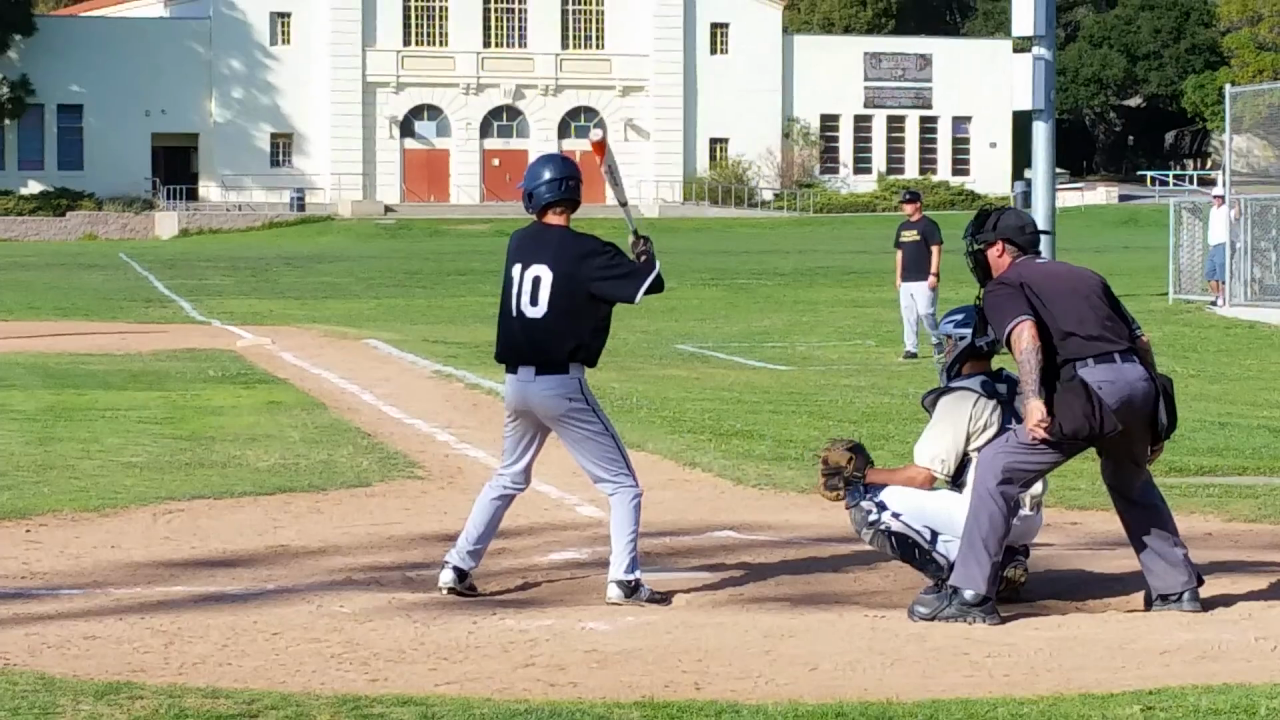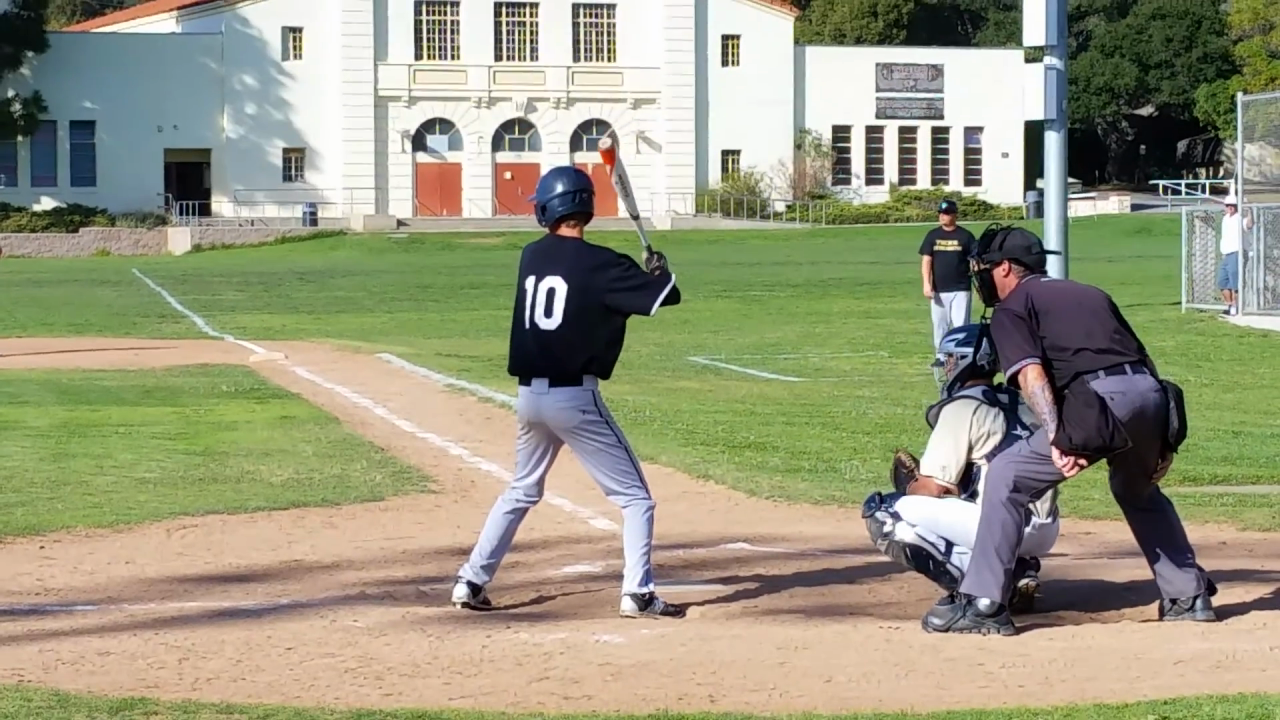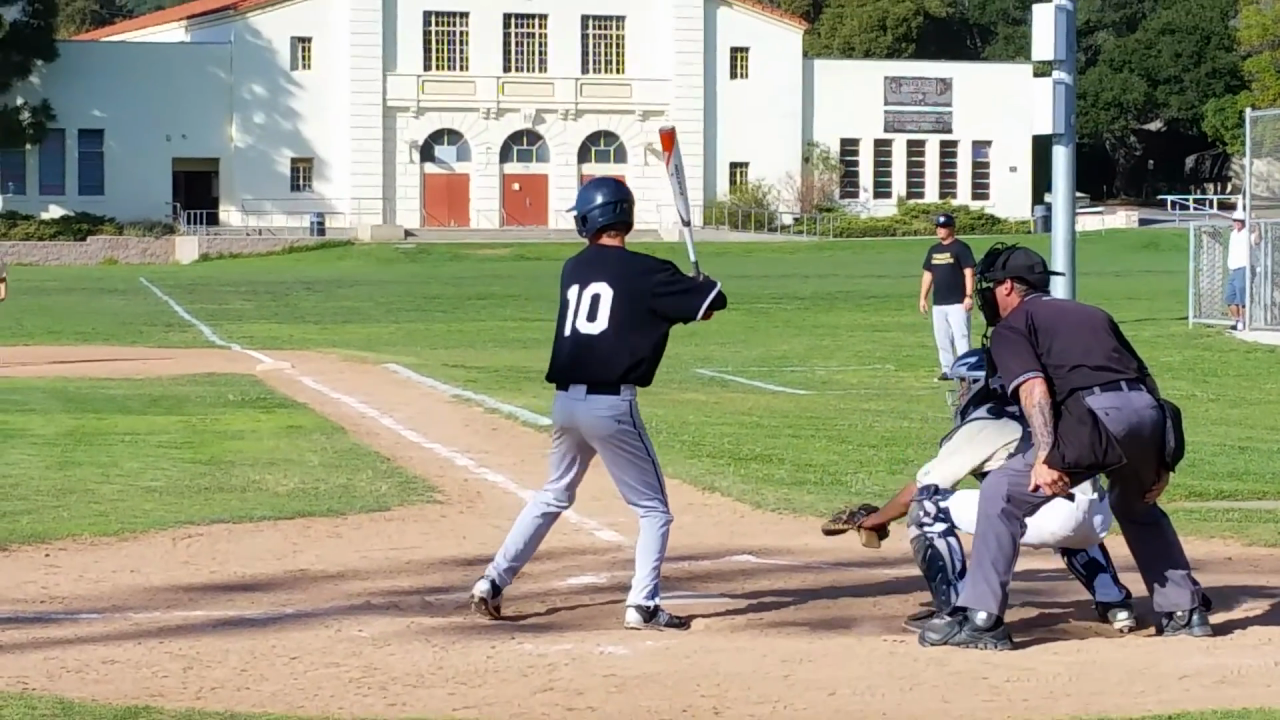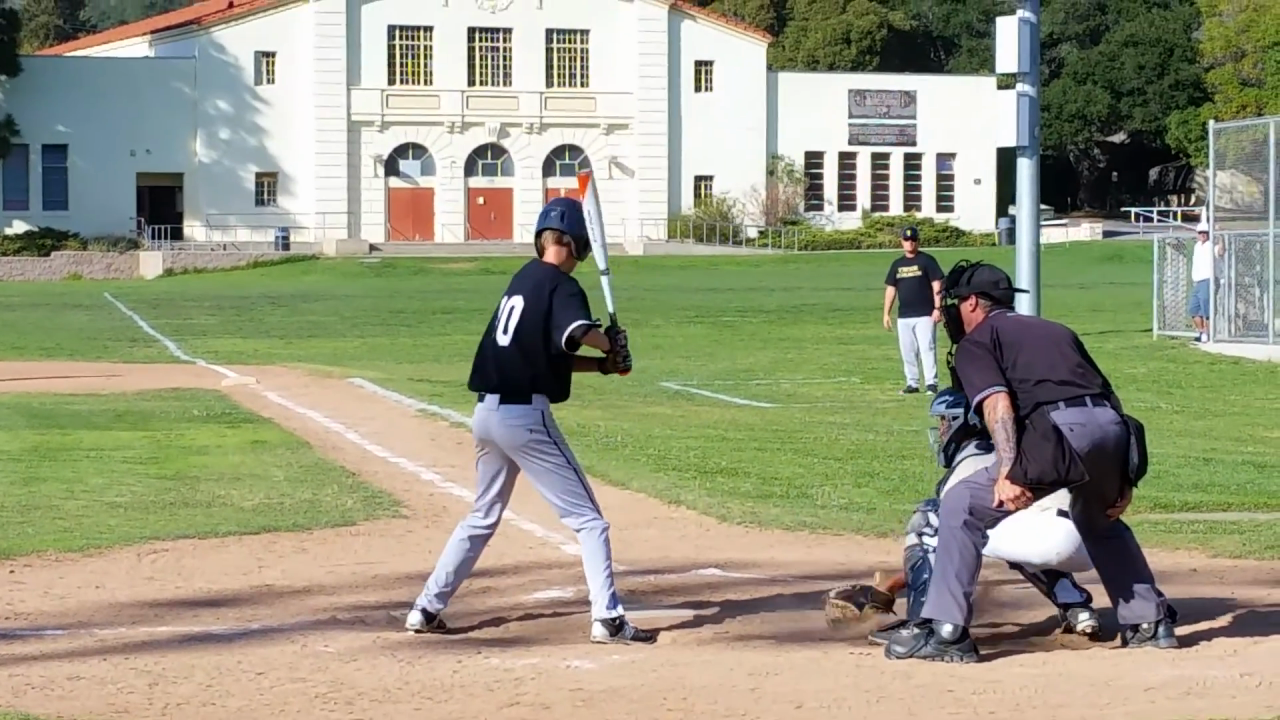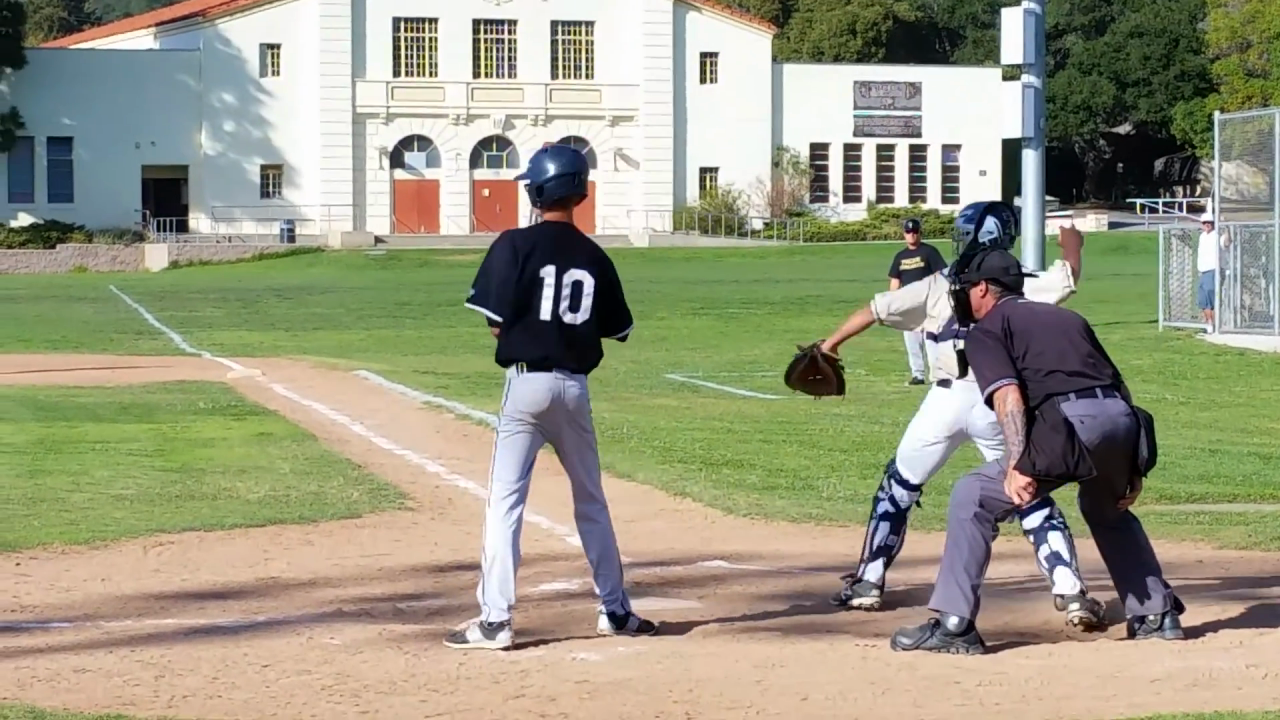
dt=1s
person 1, frame 1
left shoulder: (518, 243)
right shoulder: (585, 250)
right elbow: (650, 284)
left wrist: (623, 260)
right wrist: (643, 256)
left hip: (517, 382)
right hip: (561, 385)
left knee: (508, 478)
right knee: (622, 484)
left ankle: (457, 566)
right ankle: (624, 581)
person 1, frame 2
left shoulder: (531, 256)
right shoulder: (599, 263)
right elbow: (667, 295)
left wrist: (636, 275)
right wrist: (655, 271)
left hip: (530, 395)
right hip: (574, 397)
left knee: (521, 492)
right knee: (635, 497)
left ankle: (471, 581)
right ankle: (639, 594)
person 1, frame 3
left shoulder: (573, 268)
right shoulder: (645, 270)
right elbow: (713, 301)
left wrist: (676, 300)
right wrist: (695, 288)
left hip: (566, 400)
right hip: (611, 405)
left knee: (552, 497)
right knee: (653, 509)
left ankle: (494, 581)
right ankle: (643, 606)
person 1, frame 4
left shoulder: (524, 277)
right shoulder: (561, 285)
right elbow: (574, 334)
left wrist: (603, 363)
right wrist: (611, 342)
left hip: (487, 412)
right hip: (525, 415)
left knee: (480, 519)
right knee: (588, 519)
left ankle: (426, 608)
right ankle: (608, 618)
person 1, frame 5
left shoulder: (514, 244)
right shoulder: (594, 255)
left elbow: (494, 322)
right elbow: (617, 328)
left hip: (528, 384)
right hip: (574, 386)
left knee: (504, 502)
right knee: (591, 503)
left ankle: (494, 619)
right ankle: (615, 611)
person 2, frame 1
left shoulder: (1004, 286)
right shoulder: (1086, 275)
left elbow: (1025, 333)
right elbow: (1140, 342)
left wrist: (1032, 400)
right wrist: (1154, 418)
left hip: (1091, 390)
right hip: (1138, 384)
left knee: (997, 468)
right knee: (1131, 482)
left ankle: (970, 595)
right ankle: (1177, 588)
person 2, frame 2
left shoulder: (1011, 308)
right shoulder: (1092, 293)
left elbow: (1031, 375)
left wrist: (1056, 438)
right wrist: (1160, 438)
left hip: (1101, 402)
right hip: (1151, 395)
left knee: (1007, 477)
right knee: (1139, 491)
left ankle: (985, 605)
right ankle: (1189, 596)
person 2, frame 3
left shoulder: (1011, 326)
right shoulder: (1093, 313)
left elbow: (1034, 388)
left wrist: (1046, 456)
right wrist: (1158, 460)
left hip: (1098, 417)
right hip: (1148, 414)
left knee: (1002, 493)
right knee: (1138, 507)
left ankle: (980, 619)
right ankle: (1184, 611)
person 2, frame 4
left shoulder: (975, 341)
right shoulder: (1057, 330)
left elbow: (998, 403)
left wrist: (1009, 471)
right wrist: (1120, 476)
left hip: (1061, 433)
right hip: (1113, 430)
left knee: (962, 506)
right knee: (1100, 521)
left ankle: (946, 632)
right ankle: (1150, 622)
person 2, frame 5
left shoulder: (986, 331)
right shoulder: (1066, 317)
left elbow: (1008, 398)
left wrist: (1016, 466)
right wrist: (1127, 468)
left hip: (1070, 423)
right hip: (1121, 422)
left knee: (974, 498)
right knee: (1109, 513)
left ankle: (953, 626)
right ankle: (1159, 616)
person 3, frame 1
left shoulder: (960, 397)
right shoulder: (1015, 389)
left elbow: (921, 477)
left wrist: (866, 474)
right hip: (1028, 520)
left knee: (866, 504)
right ankle: (1005, 557)
person 3, frame 2
left shoulder: (962, 406)
right shoulder: (1020, 404)
left elbow: (933, 487)
left wrist: (910, 486)
right wrist: (931, 479)
right hip: (1045, 530)
left knee: (880, 512)
right ankle: (1018, 570)
person 3, frame 3
left shoulder: (977, 427)
left elbow: (918, 490)
left wrist: (876, 517)
left hip: (1055, 514)
right hip: (1096, 515)
left knee: (929, 505)
left ankle: (954, 612)
right ankle: (1115, 603)
person 3, frame 4
left shoulder: (967, 468)
left wrist: (886, 587)
left hip: (1051, 537)
right hip: (1085, 545)
left knee: (929, 519)
right knee: (1013, 547)
right ankle: (1076, 609)
person 3, frame 5
left shoulder: (936, 284)
left elbow: (877, 311)
right elbow: (1065, 278)
left wrist: (830, 344)
right wrist: (1072, 242)
left hip: (946, 401)
left knee: (897, 488)
right knee: (1034, 503)
left ankle: (867, 585)
right ankle: (1073, 597)
